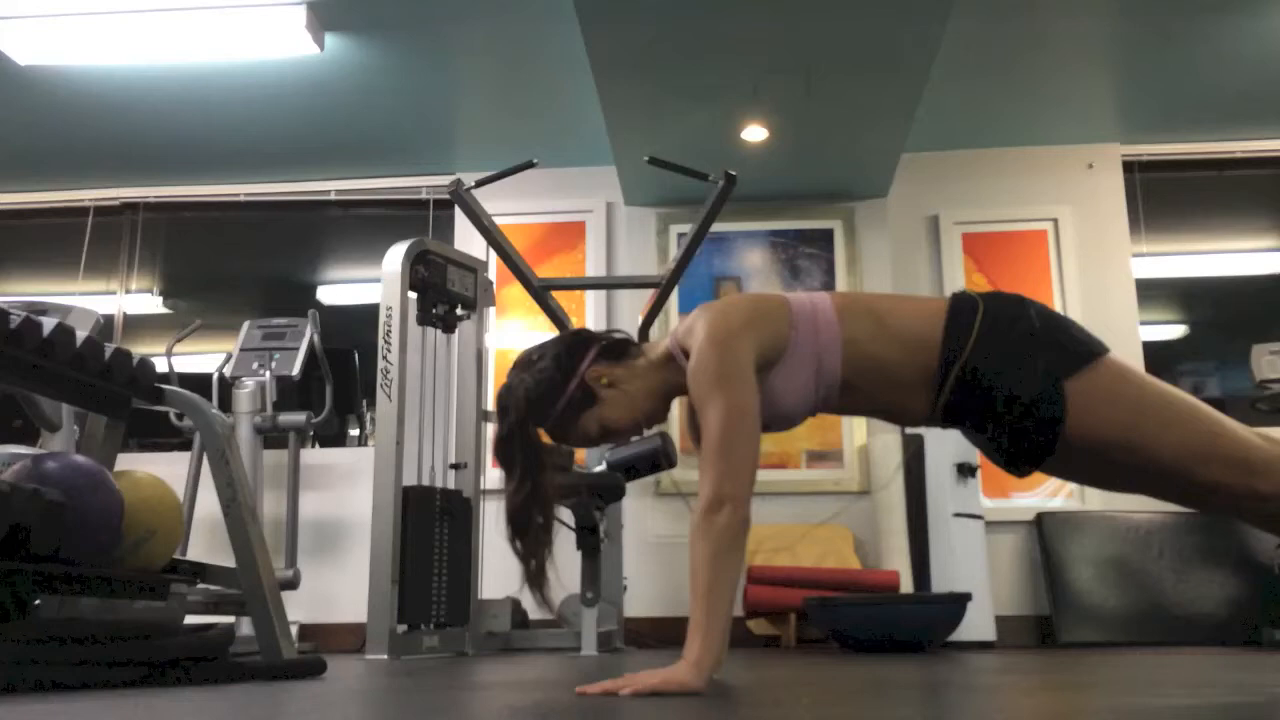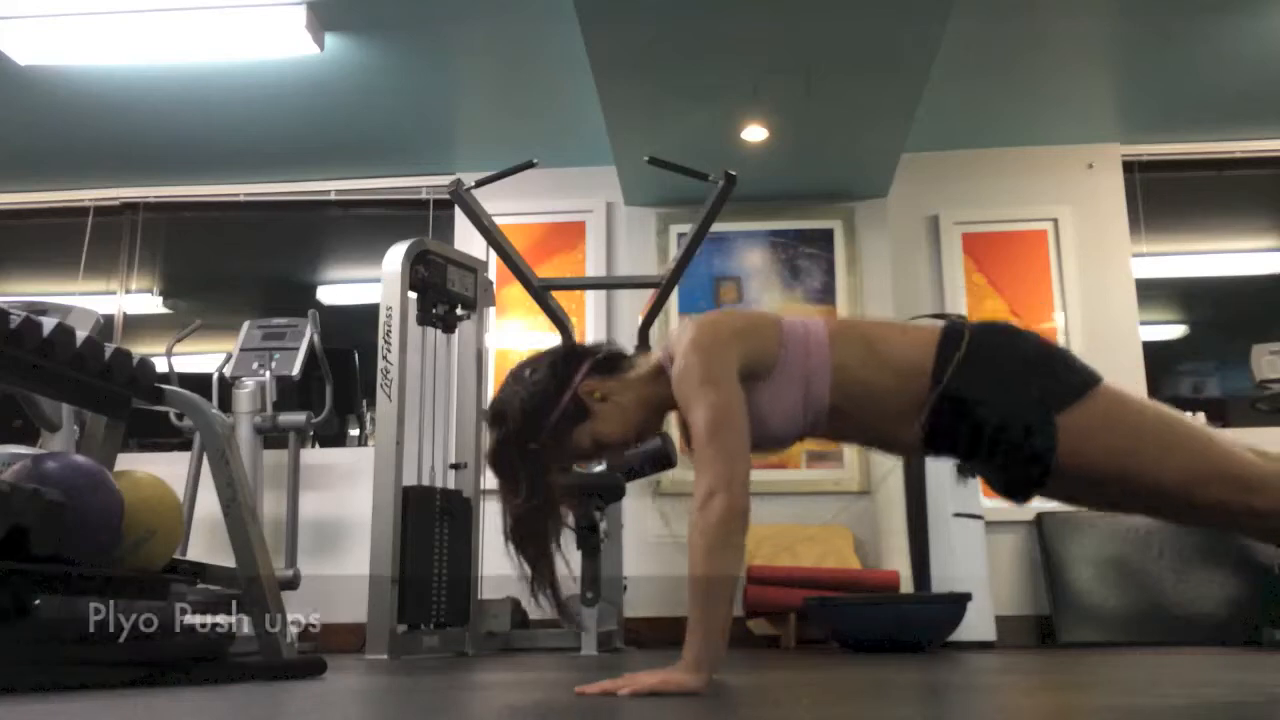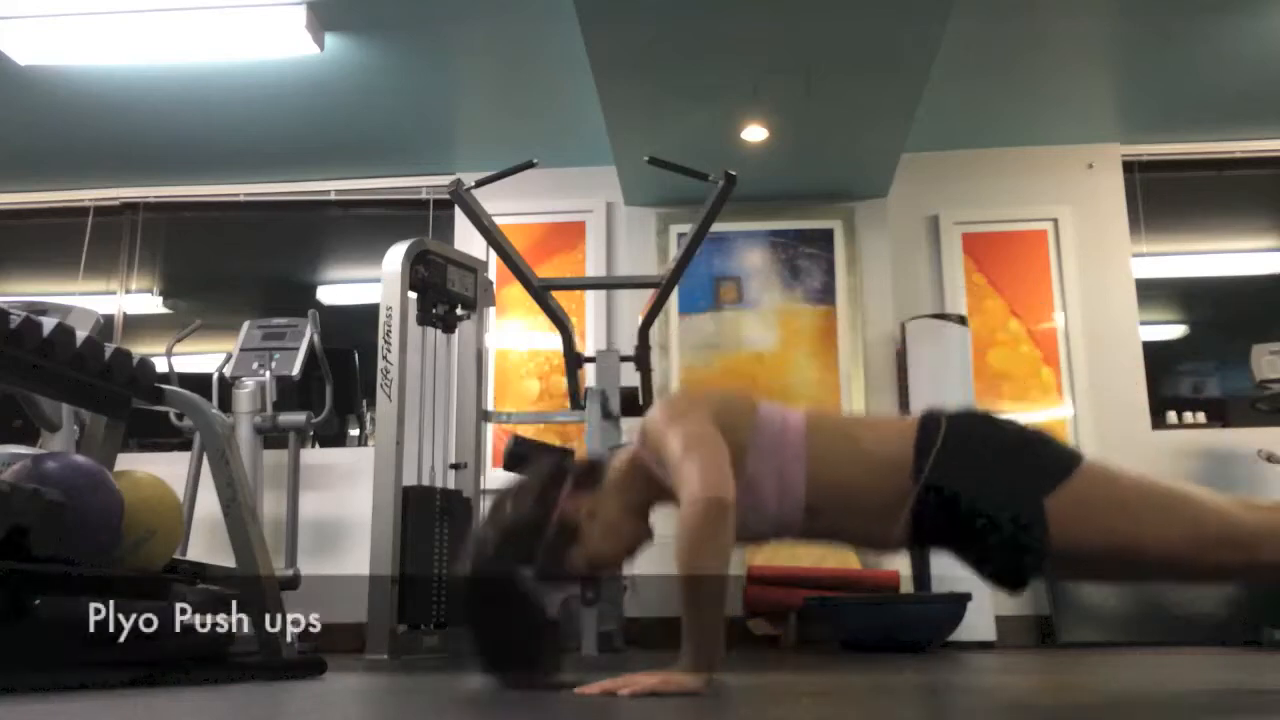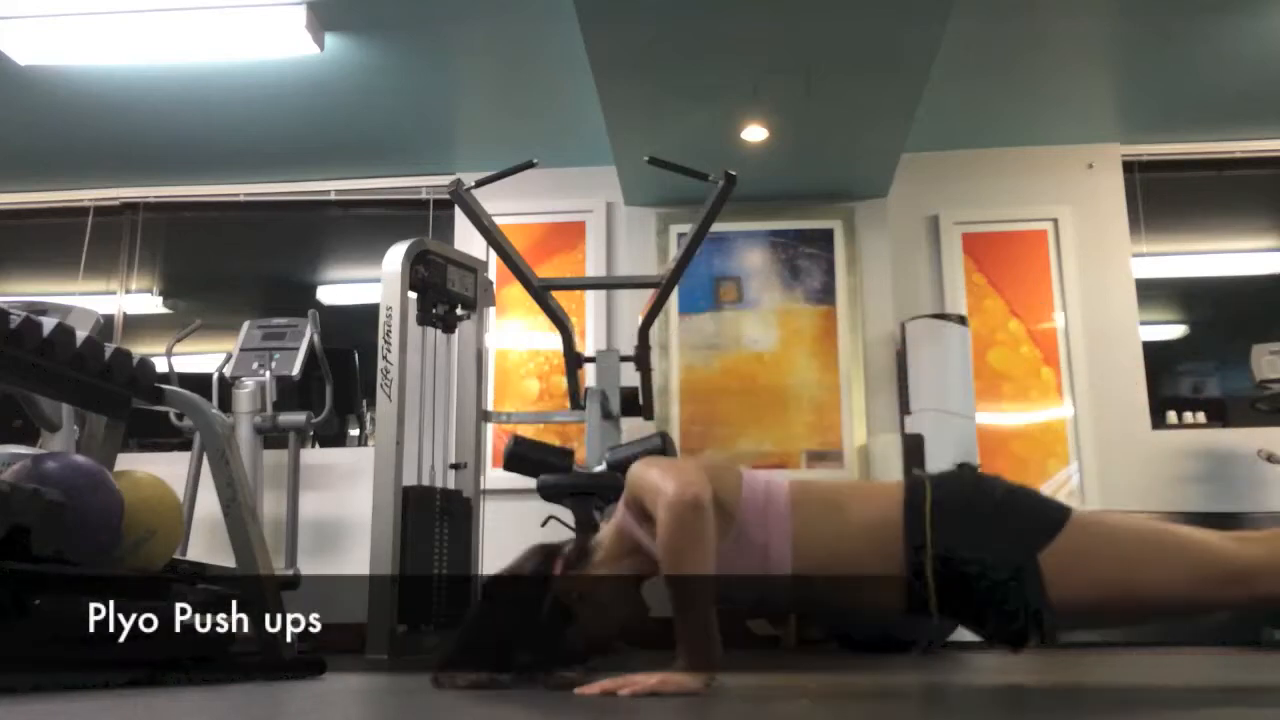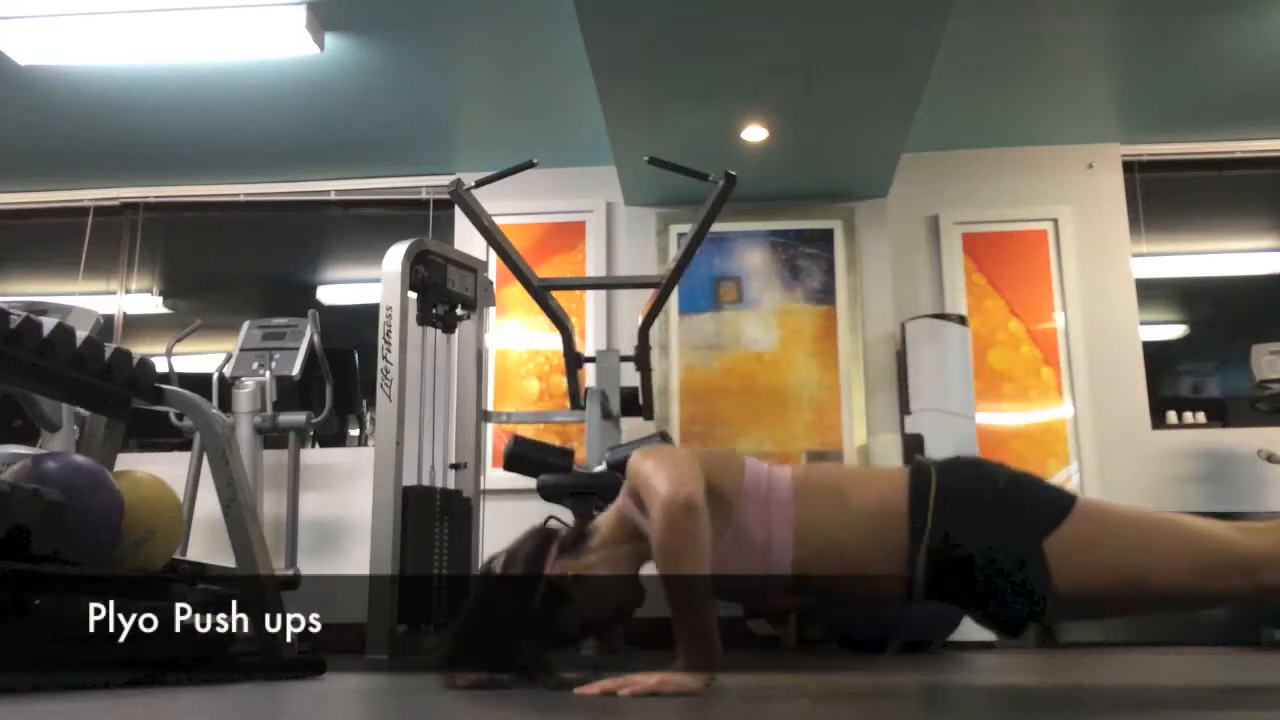
dt=0.2s
person 1, frame 1
left shoulder: (716, 342)
right shoulder: (691, 373)
left elbow: (726, 504)
right elbow: (715, 504)
left wrist: (697, 663)
right wrist: (697, 655)
left hip: (1004, 358)
right hip: (977, 388)
person 1, frame 2
left shoulder: (700, 352)
right shoulder: (683, 383)
left elbow: (725, 500)
right elbow: (717, 505)
left wrist: (696, 664)
right wrist: (697, 657)
left hip: (991, 389)
right hip: (965, 410)
person 1, frame 3
left shoulder: (668, 428)
right shoulder: (660, 478)
left elbow: (713, 502)
left wrist: (694, 664)
left hip: (972, 479)
right hip: (948, 498)
person 1, frame 4
left shoulder: (647, 487)
right shoulder: (647, 539)
left elbow: (689, 507)
left wrist: (694, 665)
left hip: (961, 542)
right hip: (939, 547)
person 1, frame 5
left shoulder: (648, 470)
right shoulder: (648, 522)
left elbow: (682, 510)
left wrist: (693, 665)
left hip: (965, 524)
right hip: (944, 532)
